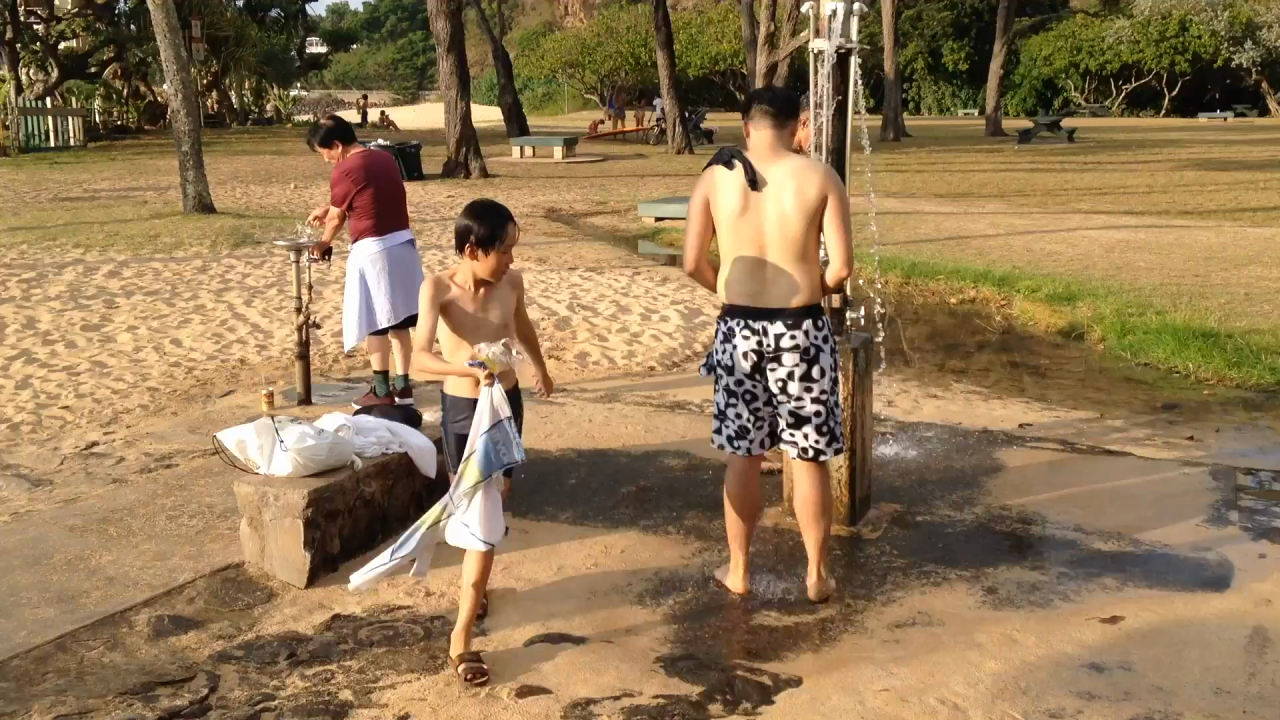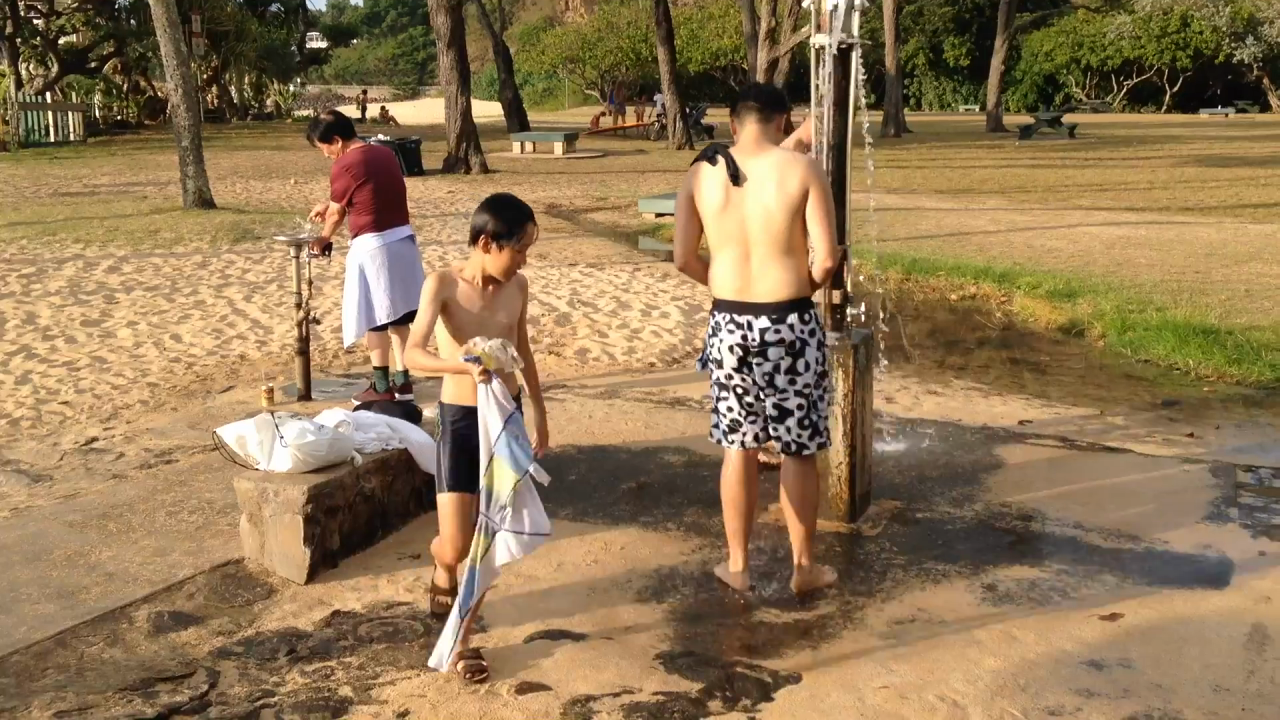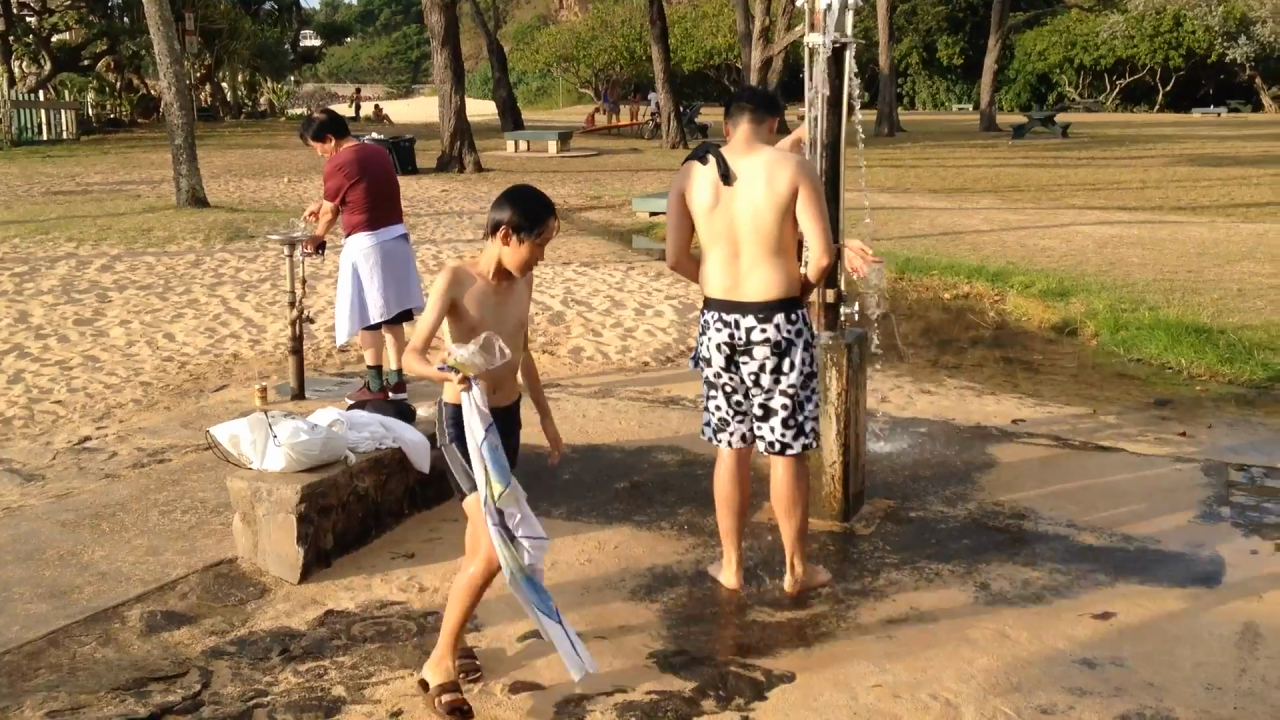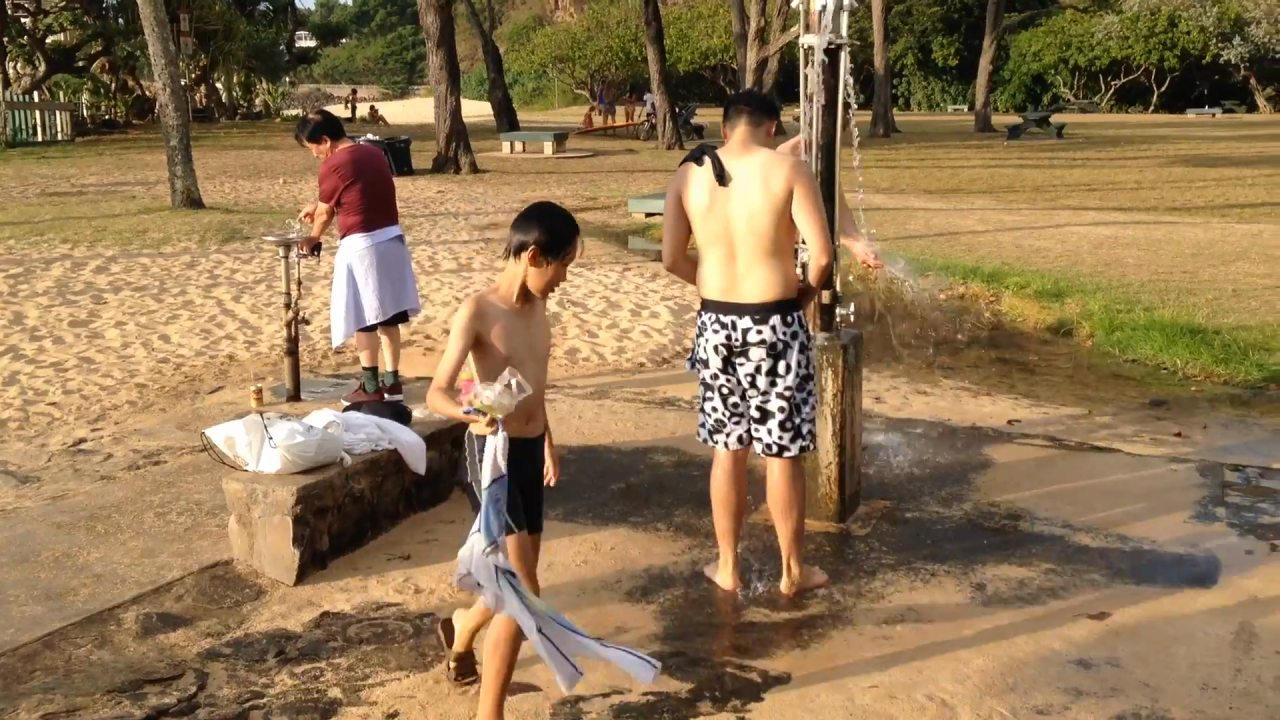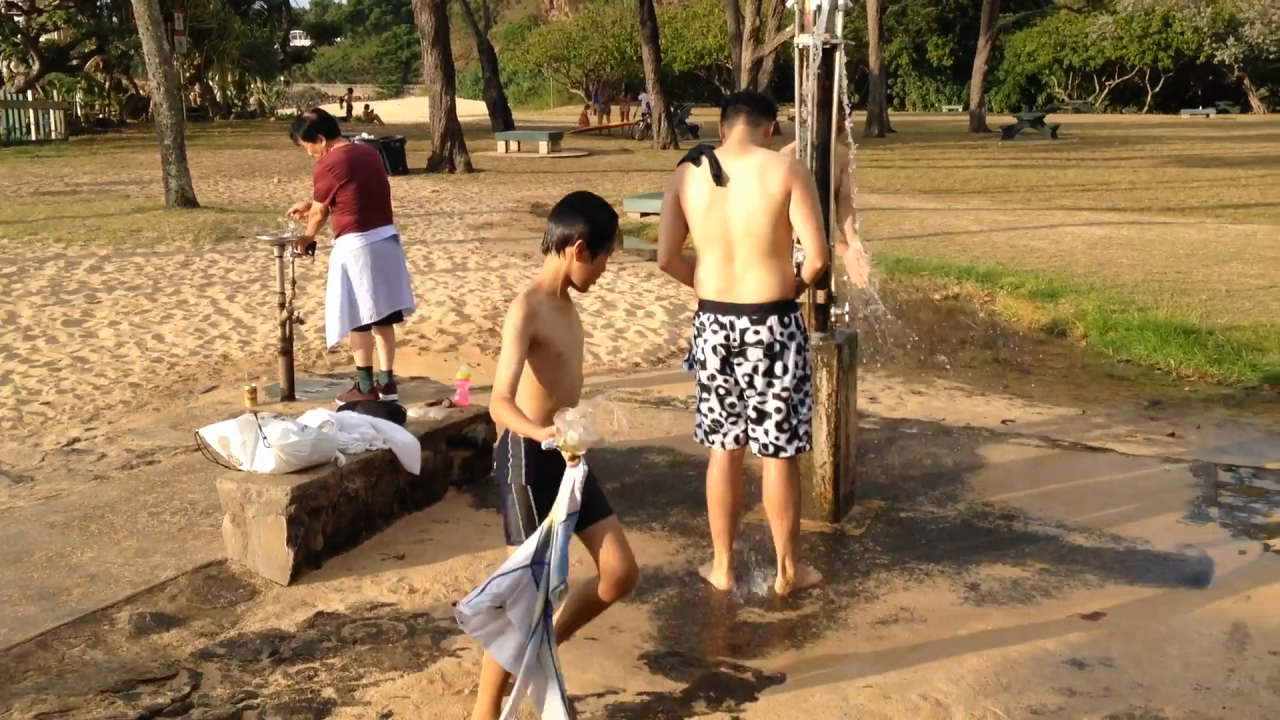
dt=0.2s
person 1, frame 1
left shoulder: (512, 284)
right shoulder: (438, 287)
right elbow: (421, 355)
left wrist: (541, 373)
right wrist: (470, 368)
left hip: (505, 407)
right hip: (460, 409)
left ankle: (462, 638)
right ankle: (477, 581)
person 1, frame 2
left shoulder: (517, 287)
right shoulder: (444, 284)
right elbow: (414, 353)
left wrist: (538, 411)
right wrist: (462, 367)
right hip: (459, 420)
right knee: (454, 547)
left ankle: (461, 637)
right ankle: (442, 569)
person 1, frame 3
left shoulder: (523, 284)
right shoulder: (455, 280)
right elbow: (412, 354)
left wrist: (546, 420)
right wrist: (448, 373)
left hip: (506, 421)
right hip: (461, 422)
left knee: (483, 547)
right knee: (492, 550)
left ankle: (456, 634)
right ankle: (439, 663)
person 1, frame 4
left shoulder: (537, 306)
right shoulder: (477, 311)
right elbow: (437, 394)
left wrist: (548, 443)
right wrist: (471, 416)
left hip: (529, 455)
left knee: (519, 586)
left ankle: (463, 630)
person 1, frame 5
left shoulder: (563, 300)
right shoulder: (526, 310)
right elbow: (504, 403)
right wrist: (545, 435)
left hip: (567, 456)
right hip: (529, 458)
left knee: (620, 577)
person 2, frame 1
left shoulder: (713, 178)
right shoulder: (819, 177)
left elbow: (693, 264)
right elbow: (842, 266)
right wrist: (815, 290)
left hip: (739, 329)
right hip: (801, 329)
left knee: (743, 453)
right knee: (811, 455)
left ankle: (739, 568)
right ankle: (817, 573)
person 2, frame 2
left shoulder: (702, 172)
right shoulder: (804, 169)
left elbow: (683, 258)
right elbow: (828, 258)
right wrist: (809, 285)
left hip: (728, 323)
right hip: (789, 324)
left knee: (738, 447)
right knee: (798, 449)
left ankle: (736, 564)
right ankle: (804, 567)
person 2, frame 3
left shoulder: (691, 172)
right shoulder: (793, 169)
left elbow: (676, 258)
right elbow: (823, 255)
right wrist: (805, 285)
left hip: (719, 321)
right hip: (778, 323)
left knee: (731, 446)
right knee: (786, 450)
left ankle: (731, 564)
right ankle: (798, 568)
person 2, frame 4
left shoulder: (687, 175)
right shoulder: (789, 169)
left elbow: (671, 258)
right elbow: (822, 254)
right wrist: (807, 288)
left hip: (716, 323)
right hip: (774, 325)
left knee: (727, 447)
right knee: (783, 451)
left ankle: (727, 565)
right ankle: (793, 569)
person 2, frame 5
left shoulder: (686, 174)
right shoulder: (787, 170)
left elbow: (666, 257)
right elbow: (817, 257)
right wrist: (796, 285)
left hip: (713, 324)
right hip: (772, 325)
left knee: (724, 448)
right knee: (780, 453)
left ankle: (722, 565)
right ankle: (788, 569)
person 3, frame 1
left shoulder: (344, 170)
right shoulder: (385, 158)
left elbow: (337, 219)
left wrist: (323, 244)
right wrist: (329, 208)
left hip: (373, 251)
right hip: (402, 244)
left knee: (376, 323)
right knee: (398, 319)
left ankle: (382, 391)
right ankle: (402, 385)
person 3, frame 2
left shoulder: (345, 165)
right shoulder: (386, 154)
left elbow: (338, 214)
left wrist: (323, 239)
right wrist: (329, 205)
left hip: (373, 247)
right hip: (402, 241)
left knee: (376, 319)
right knee: (399, 315)
left ankle: (382, 387)
right ankle: (402, 381)
person 3, frame 3
left shoulder: (338, 164)
right shoulder: (379, 152)
left elbow: (330, 213)
left wrist: (317, 237)
right wrist: (323, 205)
left hip: (366, 246)
right hip: (396, 239)
left knee: (369, 318)
right knee: (393, 314)
left ankle: (376, 387)
right ankle: (396, 380)
person 3, frame 4
left shoulder: (333, 165)
right shoulder: (375, 153)
left elbow: (325, 214)
left wrist: (312, 239)
right wrist: (318, 207)
left hip: (362, 247)
right hip: (391, 240)
left knee: (364, 320)
right knee: (388, 315)
left ankle: (371, 387)
right ankle: (392, 381)
person 3, frame 5
left shoulder: (328, 165)
right shoulder: (369, 153)
left elbow: (320, 213)
left wrist: (306, 238)
right wrist: (309, 206)
left hip: (356, 247)
right hip: (386, 240)
left knee: (359, 319)
right knee: (383, 315)
left ankle: (365, 387)
right ankle: (386, 381)
